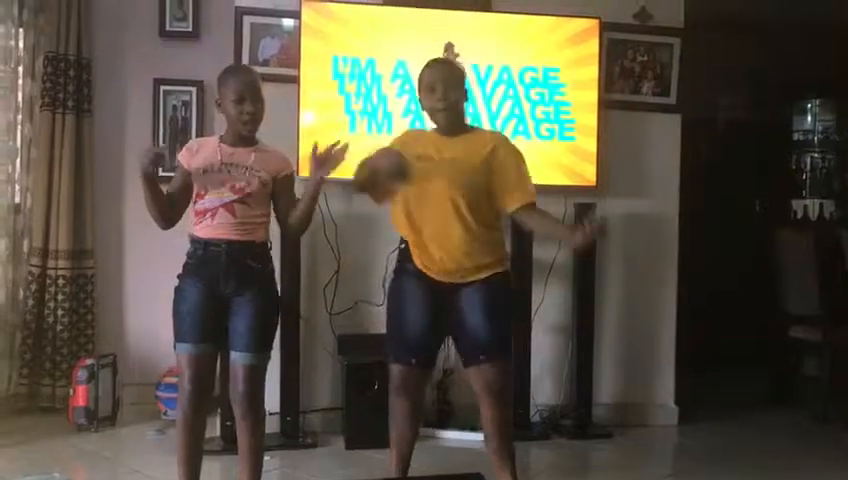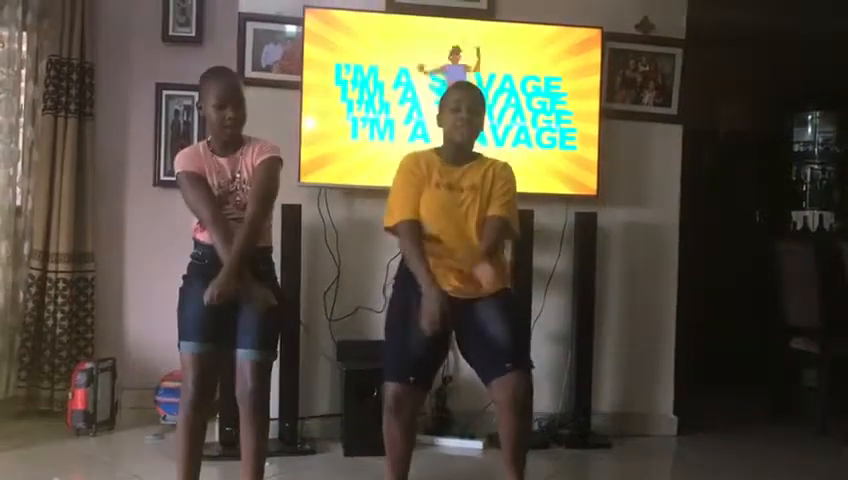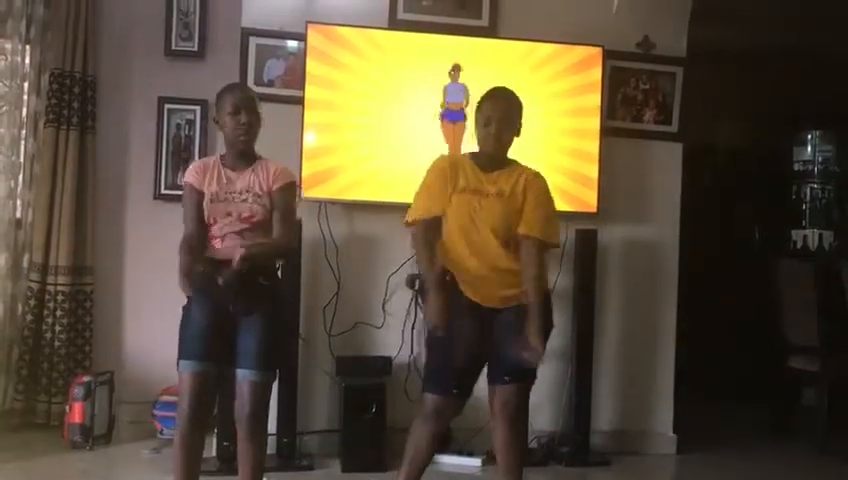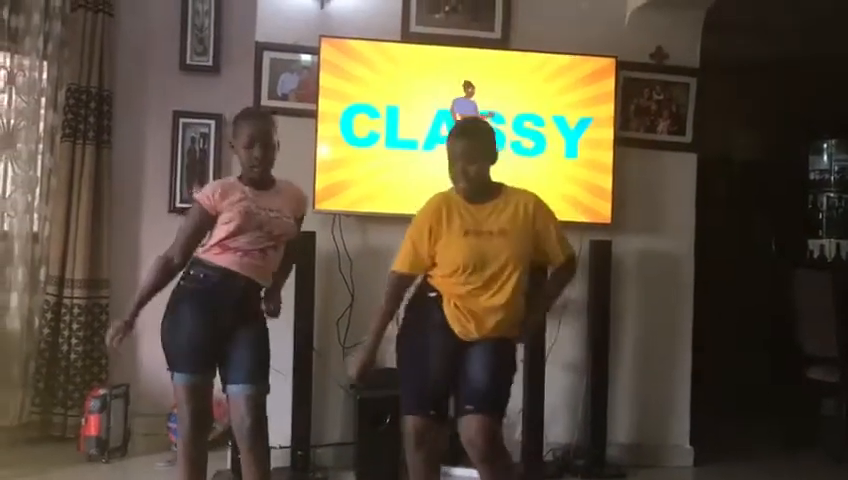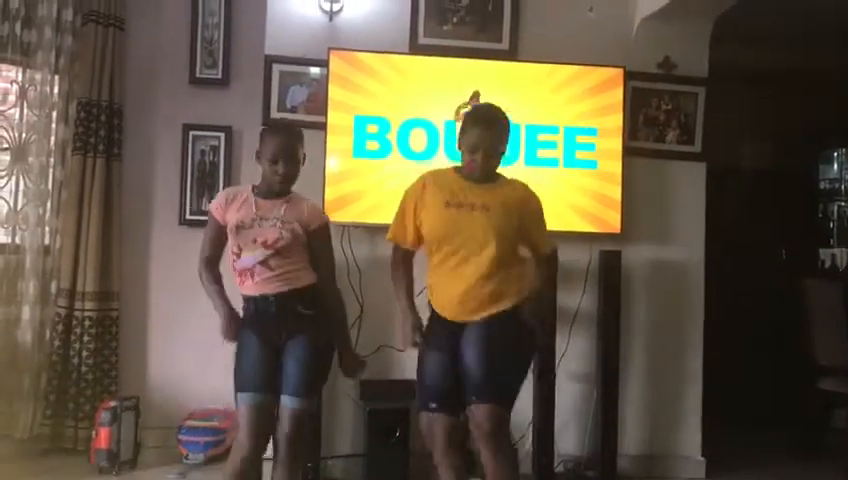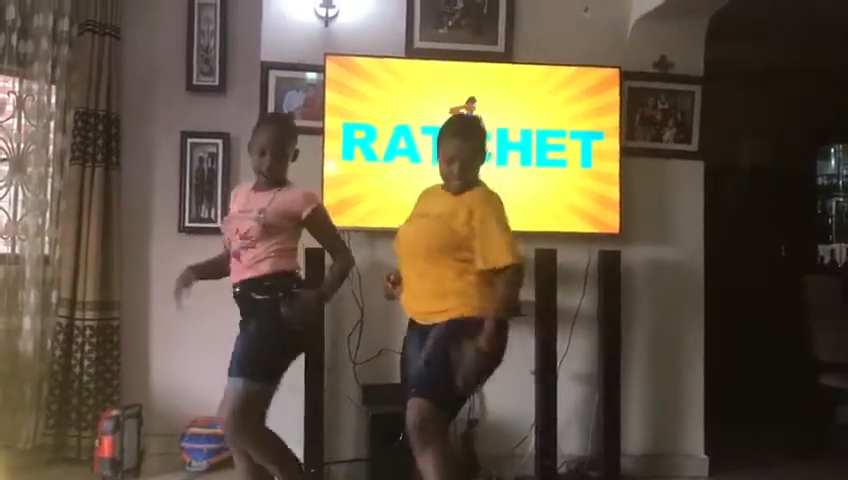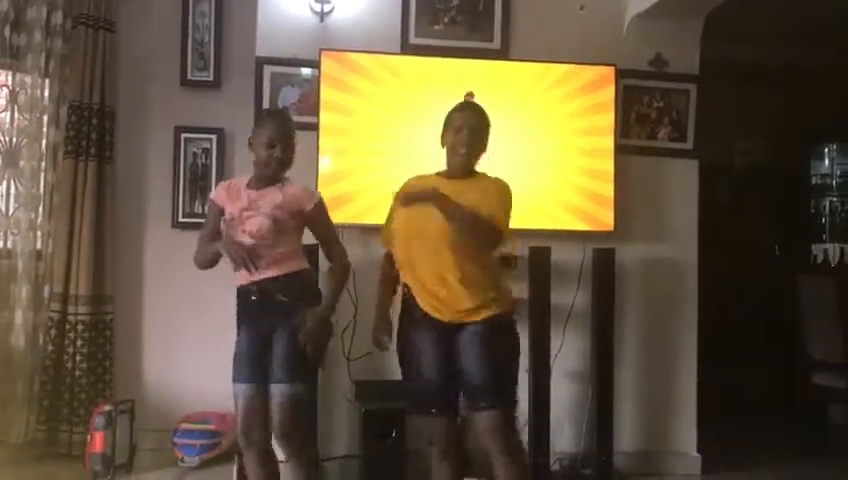
dt=0.7s
person 1, frame 1
left shoulder: (493, 147)
right shoulder: (409, 142)
left elbow: (523, 209)
right elbow: (366, 182)
left wrist: (567, 234)
right wrist: (378, 166)
left hip: (481, 277)
right hip: (418, 273)
left knee: (489, 380)
right knee: (404, 378)
person 1, frame 2
left shoulder: (498, 172)
right shoulder: (415, 165)
left elbow: (498, 228)
right elbow: (406, 233)
left wrist: (484, 261)
right wrist: (430, 290)
left hip: (486, 294)
right hip: (422, 289)
left knee: (515, 391)
right knee: (398, 396)
person 1, frame 3
left shoulder: (530, 183)
right shoulder: (446, 170)
left elbow: (532, 251)
right elbow: (423, 234)
left wrist: (535, 321)
right wrist: (435, 291)
left hip: (517, 306)
right hip: (461, 301)
left knee: (508, 407)
right knee: (437, 406)
person 1, frame 4
left shoulder: (527, 207)
right shoulder: (437, 209)
left elbow: (565, 262)
right elbow: (400, 278)
left wrist: (533, 314)
right wrist: (370, 345)
left hip: (493, 335)
right hip: (433, 323)
left knee: (479, 436)
right knee: (418, 430)
person 1, frame 5
left shoulder: (520, 197)
right shoulder: (427, 186)
left elbow: (545, 255)
right elbow: (401, 252)
left wrist: (540, 297)
right wrist: (406, 309)
left hip: (500, 318)
right hip: (444, 318)
left knee: (487, 424)
right knee: (435, 426)
person 1, frame 6
left shoulder: (483, 204)
right shoulder: (428, 197)
left elbow: (510, 273)
left wrist: (486, 339)
right wrist: (400, 277)
left hip: (464, 324)
right hip: (424, 324)
left knee: (423, 421)
right knee: (422, 426)
person 1, frame 7
left shoulder: (494, 191)
right shoulder: (413, 190)
left elbow: (488, 238)
right elbow: (393, 257)
left wrist: (439, 199)
right wrist: (381, 313)
left hip: (483, 317)
right hip: (423, 318)
left knee: (495, 428)
right knee: (437, 428)
person 2, frame 1
left shoulder: (275, 159)
right shoulder: (196, 151)
left elbow: (292, 227)
right elbow: (166, 218)
left wrist: (316, 180)
right wrist: (148, 177)
left hip: (253, 270)
right hip: (201, 267)
left knee: (246, 391)
right knee: (190, 387)
person 2, frame 2
left shoulder: (264, 154)
right shoulder: (190, 159)
left elbow: (255, 217)
right elbow: (213, 222)
left wrist: (231, 275)
right wrist: (241, 278)
left hip: (256, 270)
right hip: (206, 268)
left knee: (253, 390)
right knee: (195, 388)
person 2, frame 3
left shoulder: (278, 176)
right shoulder: (200, 171)
left elbow: (284, 238)
right elbow: (192, 237)
left wrist: (252, 253)
right wrist: (185, 268)
left hip: (259, 289)
right hip: (209, 288)
left knee: (252, 410)
right knee: (192, 404)
person 2, frame 4
left shoulder: (294, 198)
right shoulder: (219, 193)
right elbow: (173, 256)
left wrist: (273, 290)
right wrist: (130, 314)
left hip: (246, 308)
right hip: (198, 297)
left knee: (251, 423)
right knee: (193, 419)
person 2, frame 5
left shoulder: (310, 214)
right shoulder: (228, 202)
left elbow: (328, 282)
right elbow: (207, 263)
left wrist: (345, 347)
right wrist: (221, 306)
left hip: (305, 319)
right hip: (256, 320)
left knee: (291, 434)
right knee: (251, 438)
person 2, frame 6
left shoulder: (299, 199)
right shoulder: (239, 195)
left elbow: (343, 258)
left wrist: (318, 297)
right wrist: (194, 271)
left hip: (278, 306)
right hip: (250, 309)
left knee: (236, 422)
right knee: (240, 426)
person 2, frame 7
left shoulder: (302, 197)
right shoulder: (226, 193)
left elbow: (339, 260)
right elbow: (201, 257)
left wrist: (324, 308)
right wrist: (222, 244)
left hip: (293, 304)
right hip: (252, 310)
left knee: (287, 424)
right knee: (249, 428)
